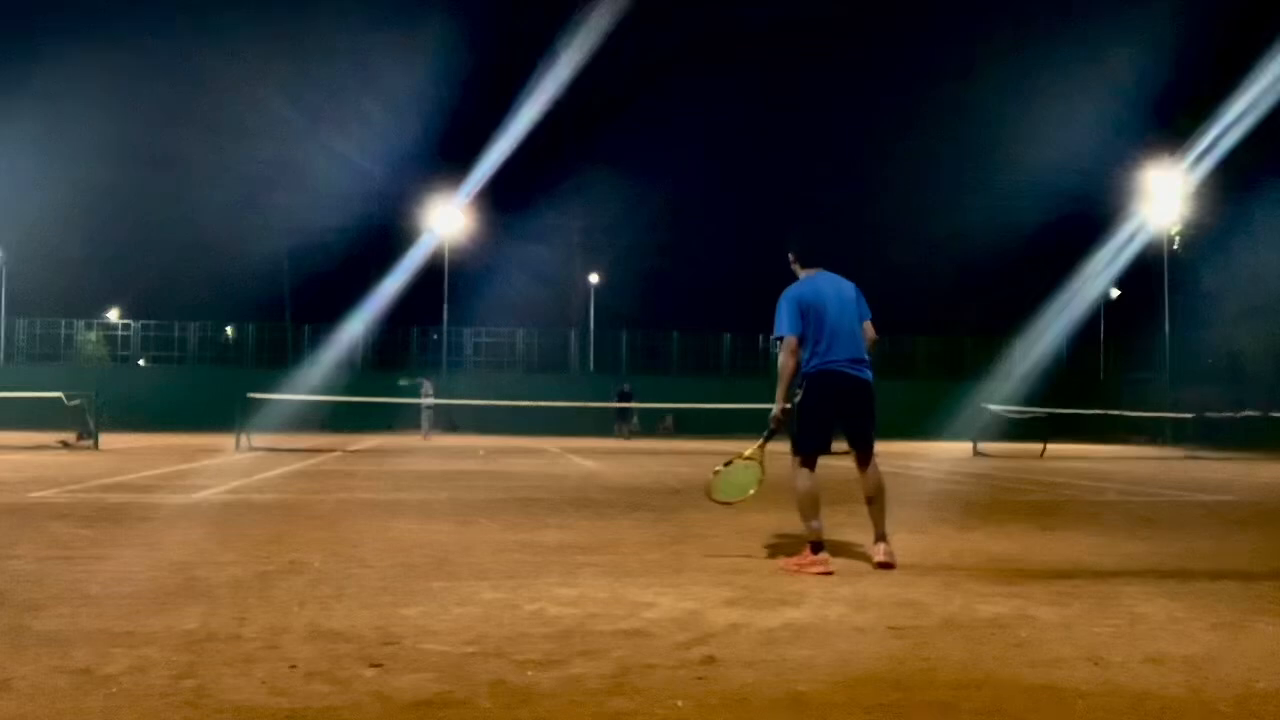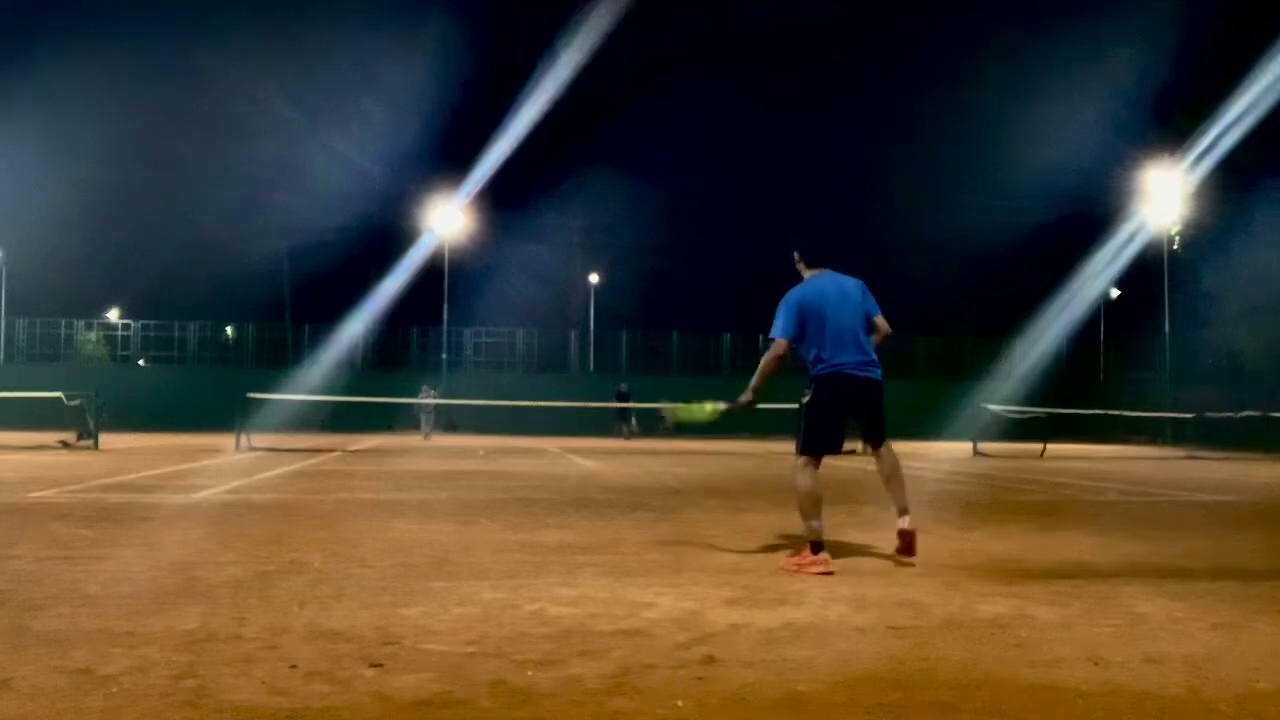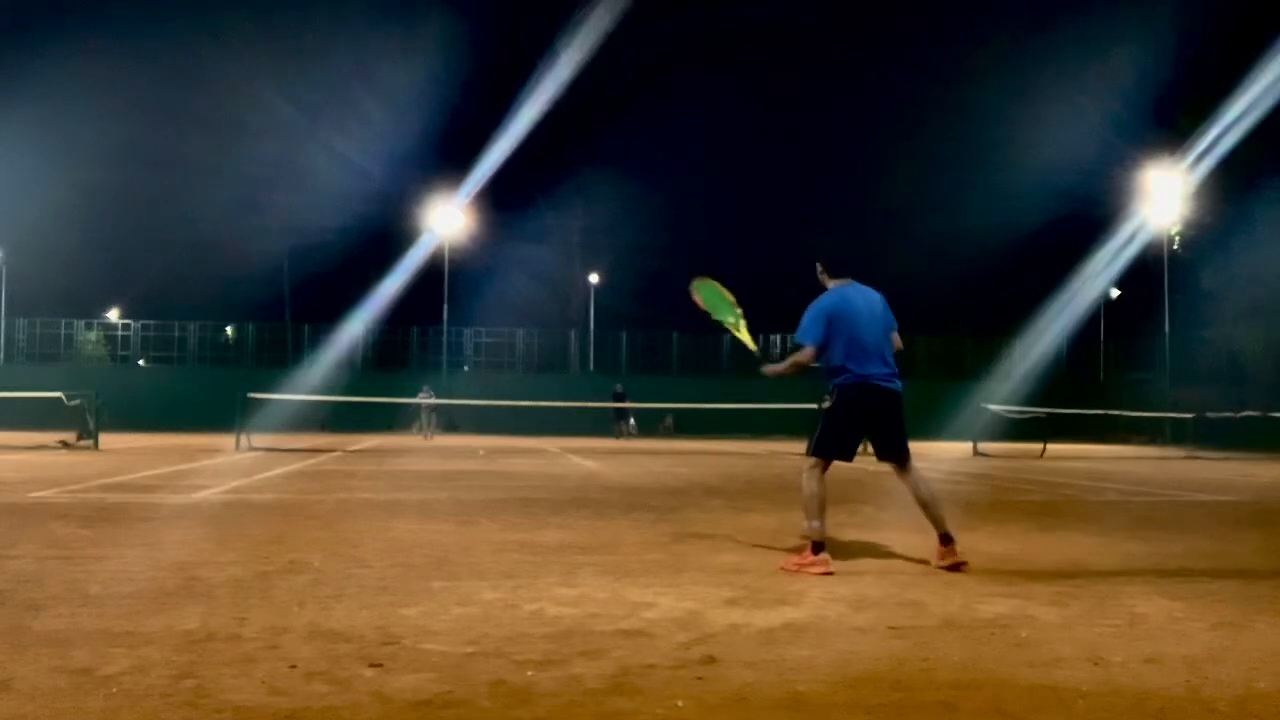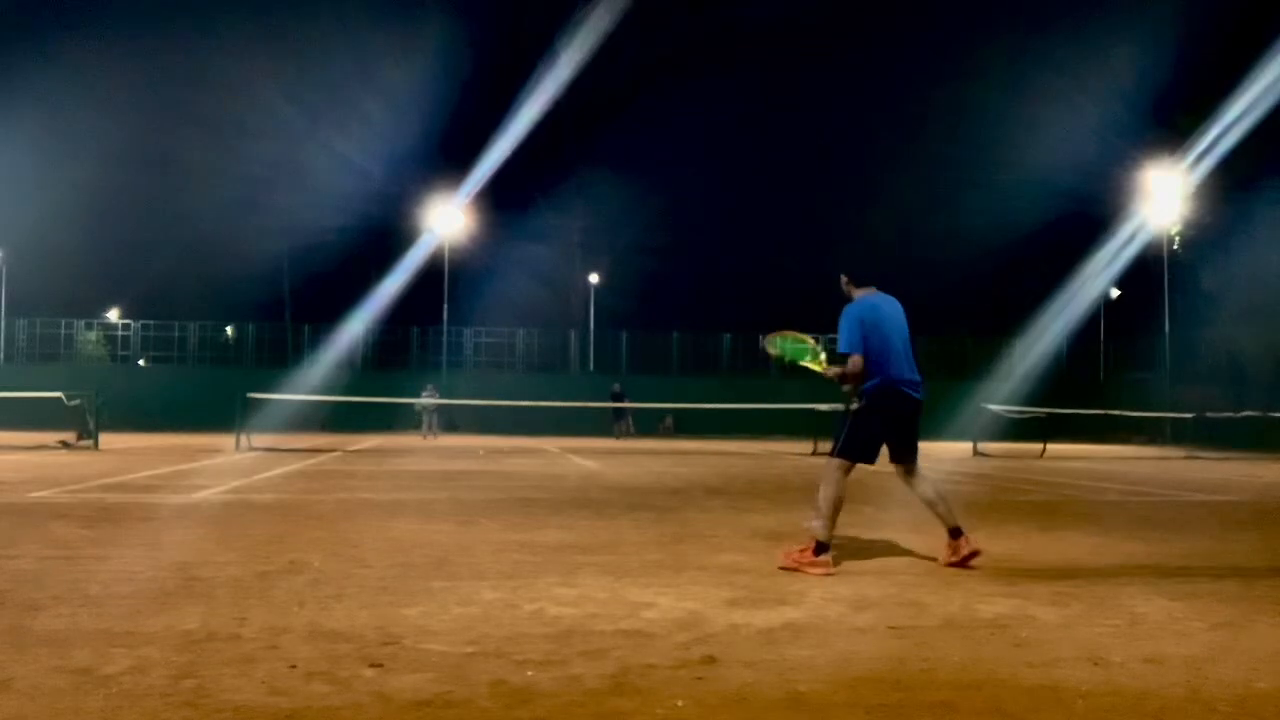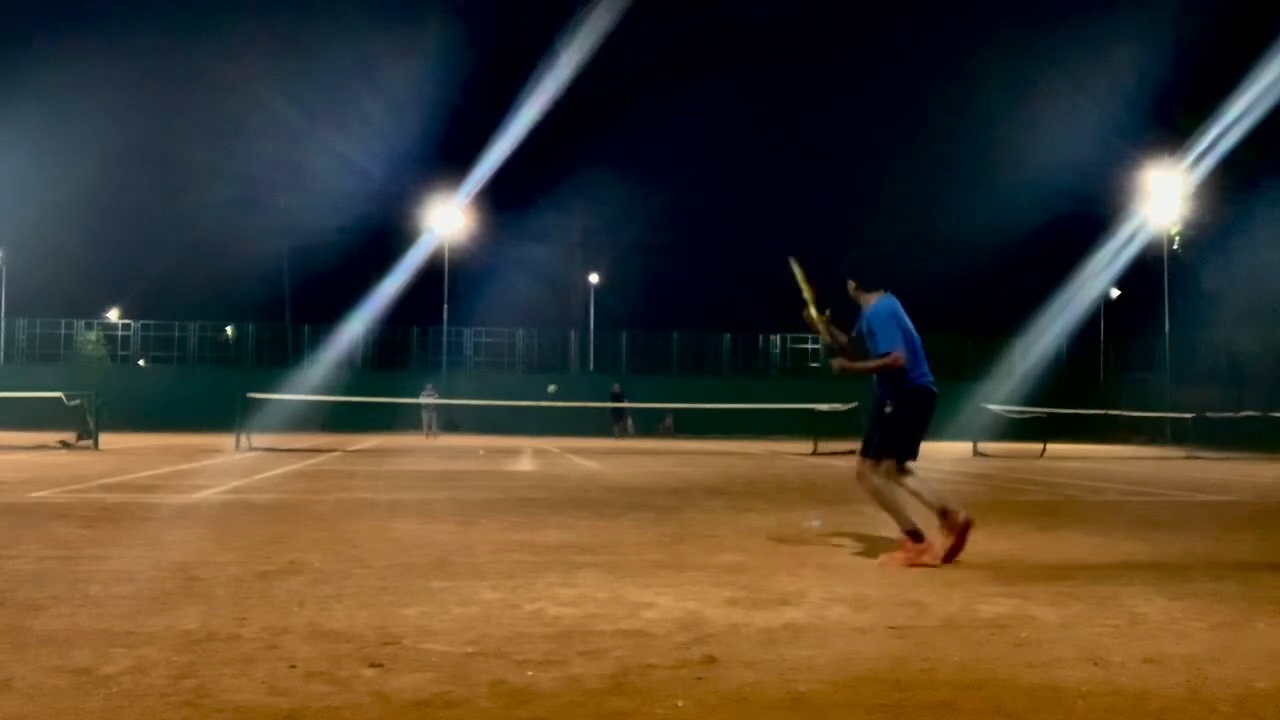
dt=0.3s
person 1, frame 1
left shoulder: (793, 295)
right shoulder: (849, 288)
left elbow: (790, 350)
right elbow: (870, 336)
left wrist: (780, 401)
left hip: (819, 382)
right hip: (859, 381)
left knee: (804, 465)
right knee: (866, 460)
left ankle: (816, 552)
right ankle: (881, 544)
person 1, frame 2
left shoulder: (796, 298)
right shoulder: (855, 286)
left elbow: (779, 350)
right elbow: (883, 329)
left wrist: (752, 391)
left hip: (829, 383)
right hip: (868, 379)
left knee: (805, 464)
right knee: (879, 445)
left ankle: (816, 552)
right ankle: (904, 519)
person 1, frame 3
left shoulder: (822, 306)
right shoulder: (876, 298)
left elbow: (806, 357)
right elbow: (896, 345)
left wrist: (777, 369)
left hip: (850, 393)
right hip: (888, 391)
left knee: (813, 468)
right knee: (904, 467)
left ankle: (816, 553)
right ankle: (947, 545)
person 1, frame 4
left shoulder: (853, 312)
right shoulder: (891, 304)
left elbow: (856, 365)
left wrist: (842, 376)
right wrist: (841, 369)
left hip: (878, 396)
right hip: (909, 395)
left knee: (835, 469)
right knee: (910, 472)
left ankle: (819, 551)
right ankle: (959, 540)
person 1, frame 5
left shoulder: (878, 312)
right shoulder: (883, 306)
left elbow: (898, 360)
right elbow: (852, 345)
left wrist: (851, 366)
right wrist: (826, 329)
left hip: (904, 395)
right hip: (919, 394)
left knee: (868, 470)
right knee: (896, 469)
left ankle: (916, 542)
right ankle: (951, 517)
